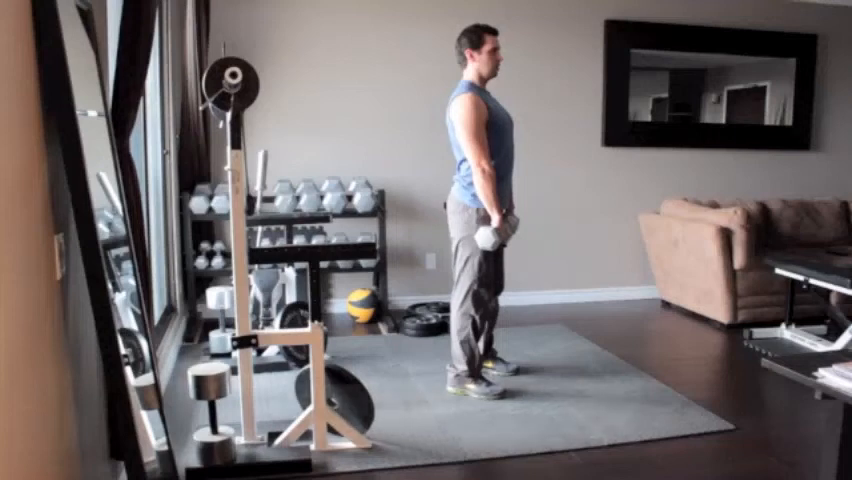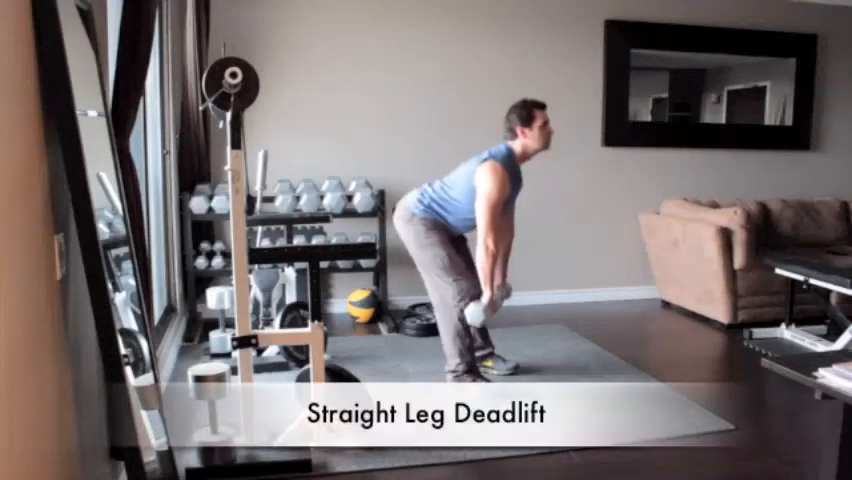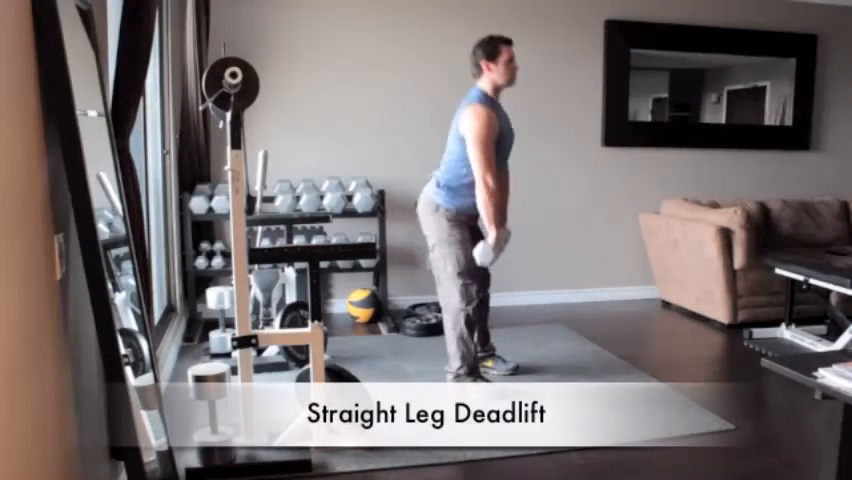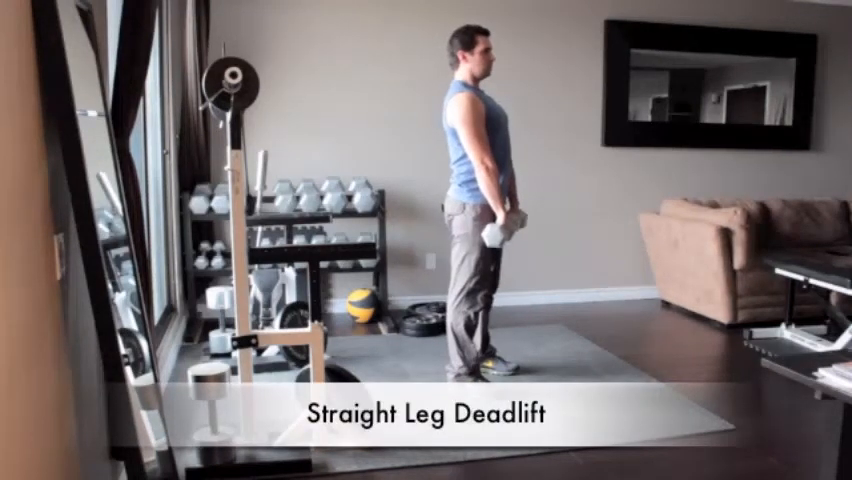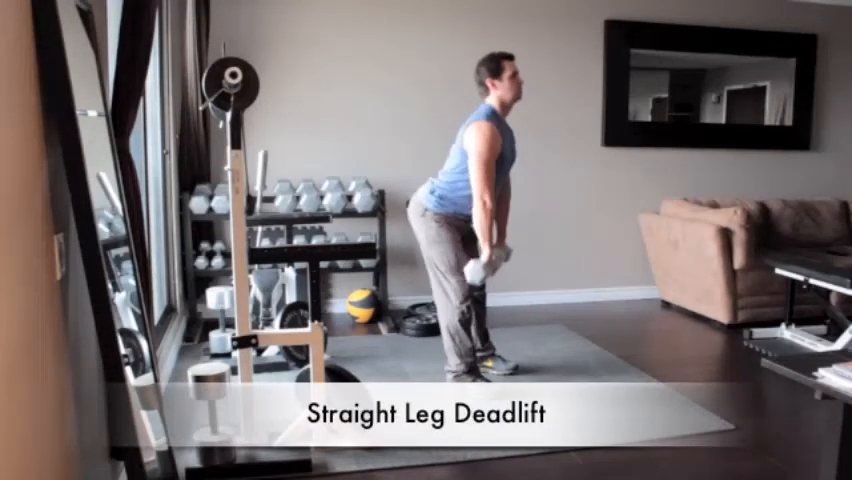
dt=1s
person 1, frame 1
left shoulder: (483, 97)
right shoulder: (467, 100)
right elbow: (480, 166)
left wrist: (507, 207)
right wrist: (495, 215)
left hip: (487, 207)
right hip: (474, 209)
left knee: (490, 289)
right knee: (471, 292)
left ankle: (484, 355)
right ankle: (462, 375)
person 1, frame 2
left shoulder: (512, 166)
right shoulder: (496, 170)
left elbow: (505, 227)
right elbow: (486, 241)
left wrist: (500, 277)
right wrist: (488, 290)
left hip: (442, 221)
right hip: (418, 218)
left knee: (472, 287)
right knee: (456, 292)
left ankle: (482, 354)
right ankle: (461, 374)
person 1, frame 3
left shoulder: (494, 108)
right shoulder: (479, 111)
left elbow: (500, 172)
right elbow: (485, 180)
left wrist: (501, 223)
right wrist: (492, 230)
left hip: (462, 211)
right hip: (442, 210)
left knee: (479, 286)
right knee: (461, 293)
left ankle: (483, 355)
right ankle: (462, 375)
person 1, frame 4
left shoulder: (478, 96)
right shoulder: (463, 99)
left elbow: (502, 159)
right elbow: (483, 164)
left wrist: (513, 204)
right wrist: (500, 211)
left hip: (486, 204)
right hip: (473, 206)
left knee: (484, 287)
right knee: (467, 290)
left ankle: (482, 353)
right ankle: (463, 372)
person 1, frame 5
left shoulder: (501, 126)
right shoulder: (484, 128)
left elbow: (503, 187)
right elbow: (482, 198)
left wrist: (501, 238)
right wrist: (486, 248)
left hip: (456, 215)
right hip: (433, 213)
left knee: (474, 285)
right knee: (456, 291)
left ankle: (482, 354)
right ankle: (461, 372)
